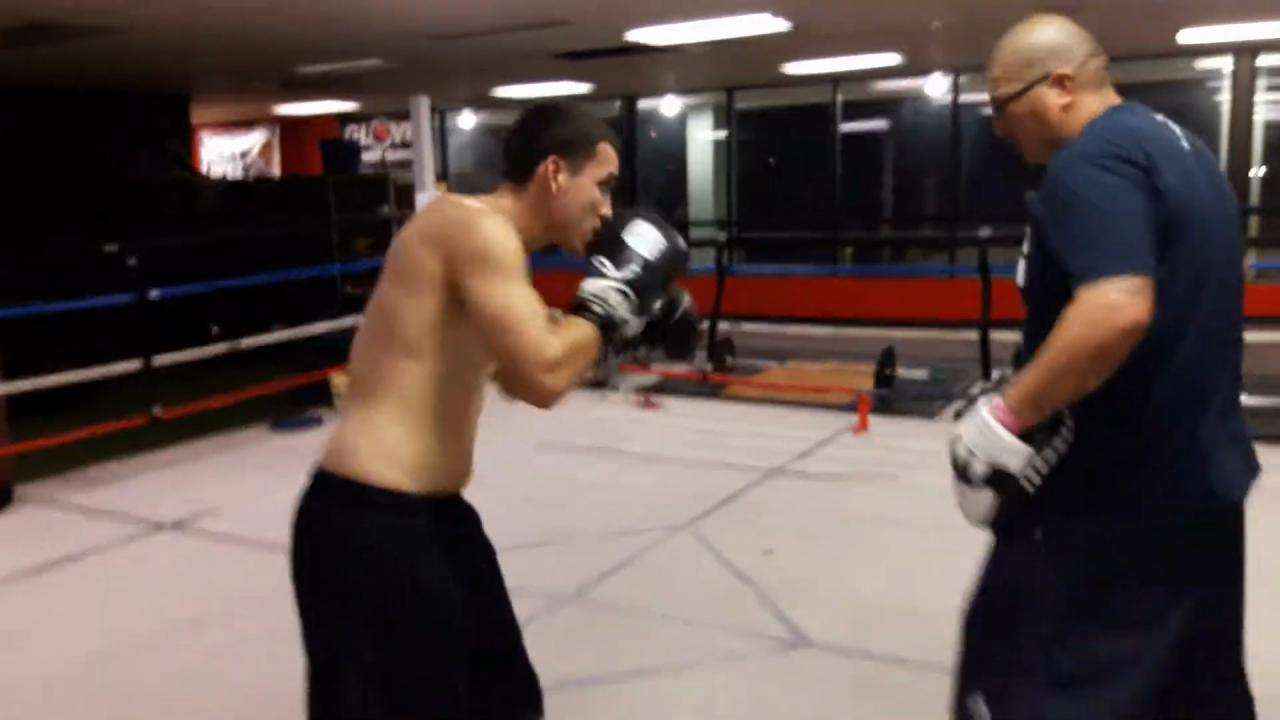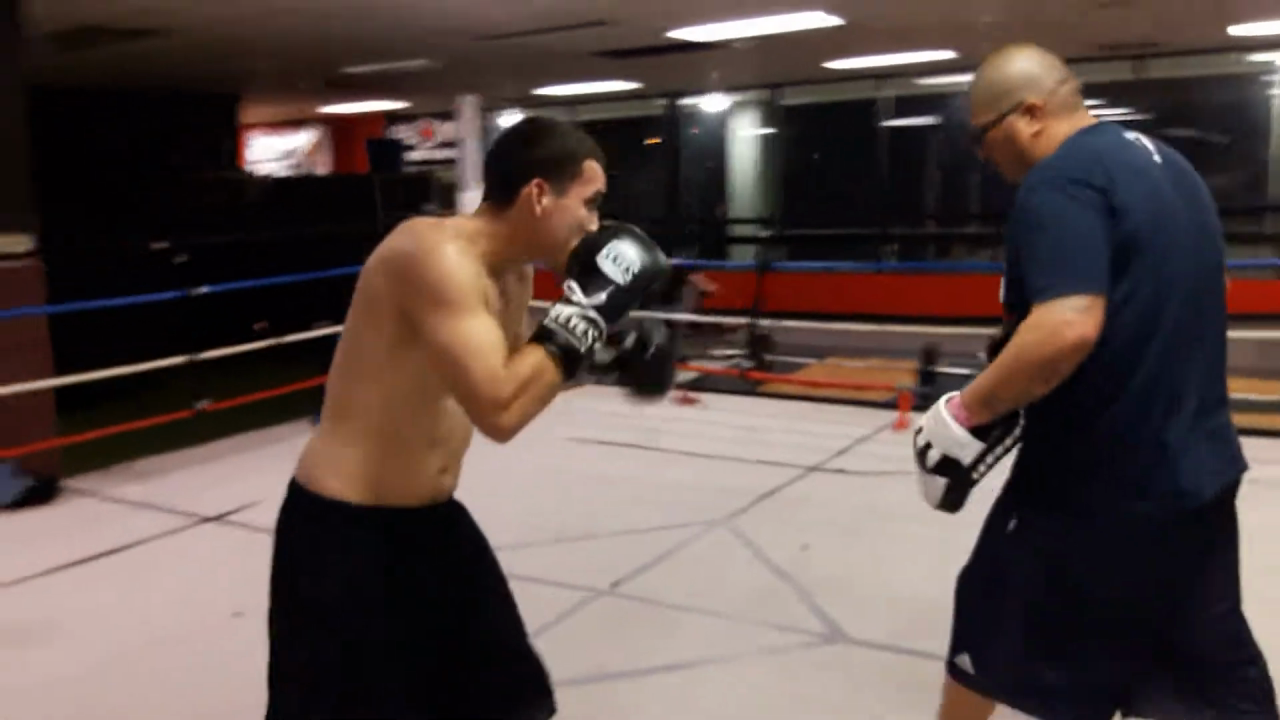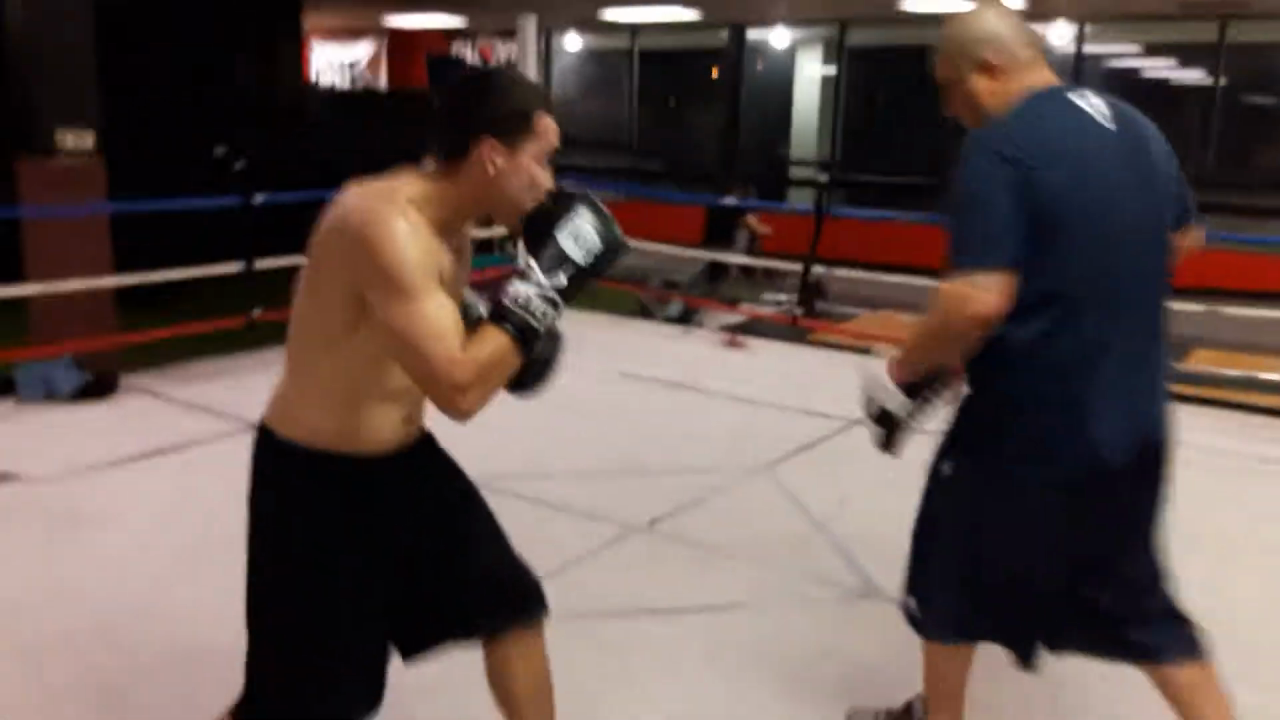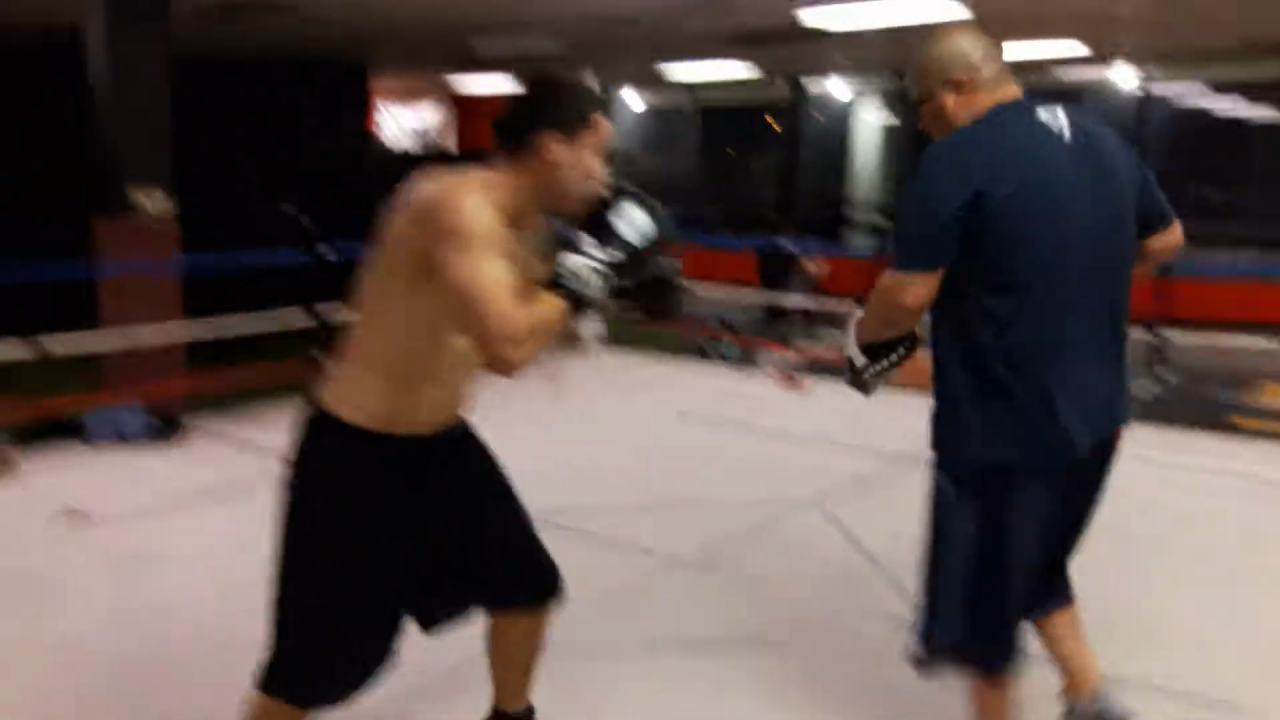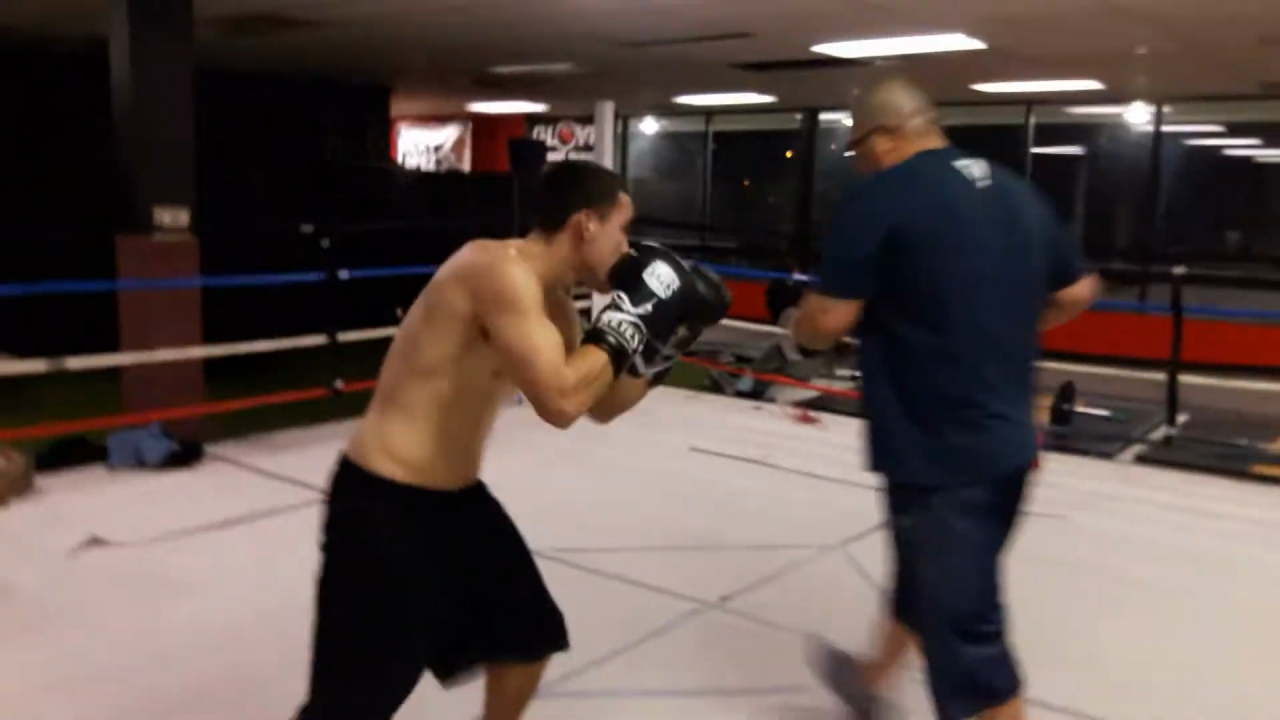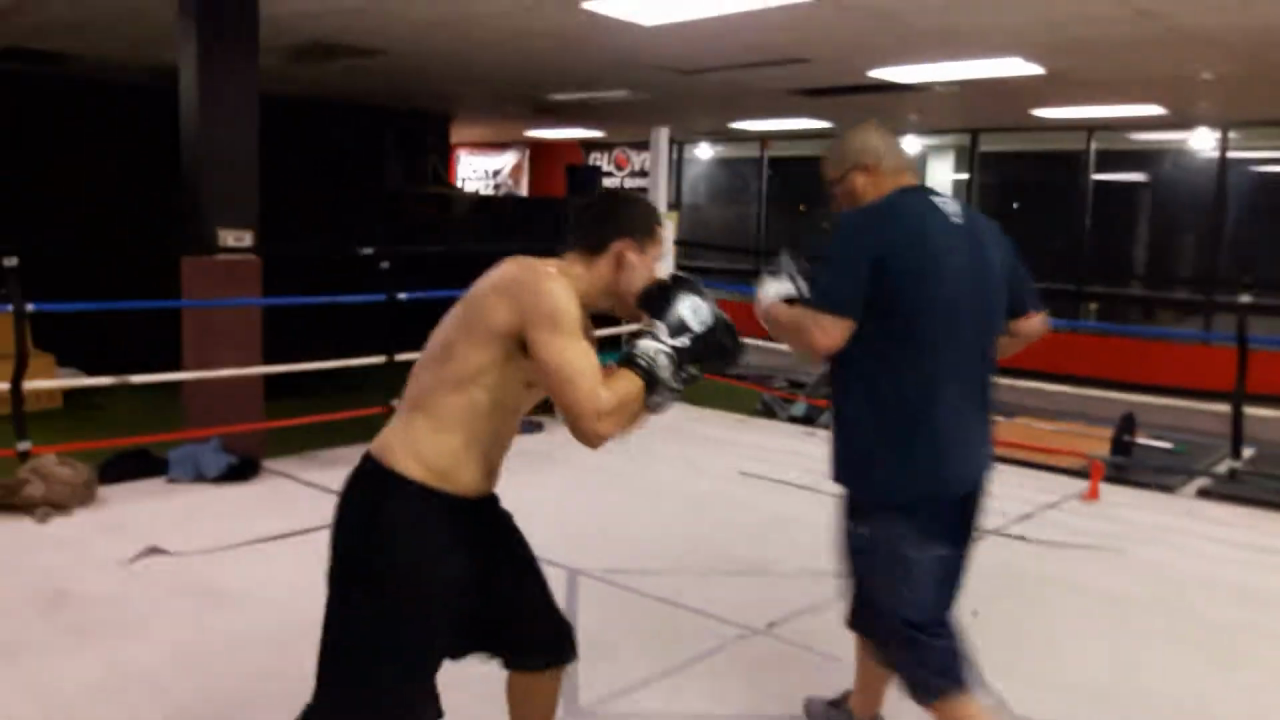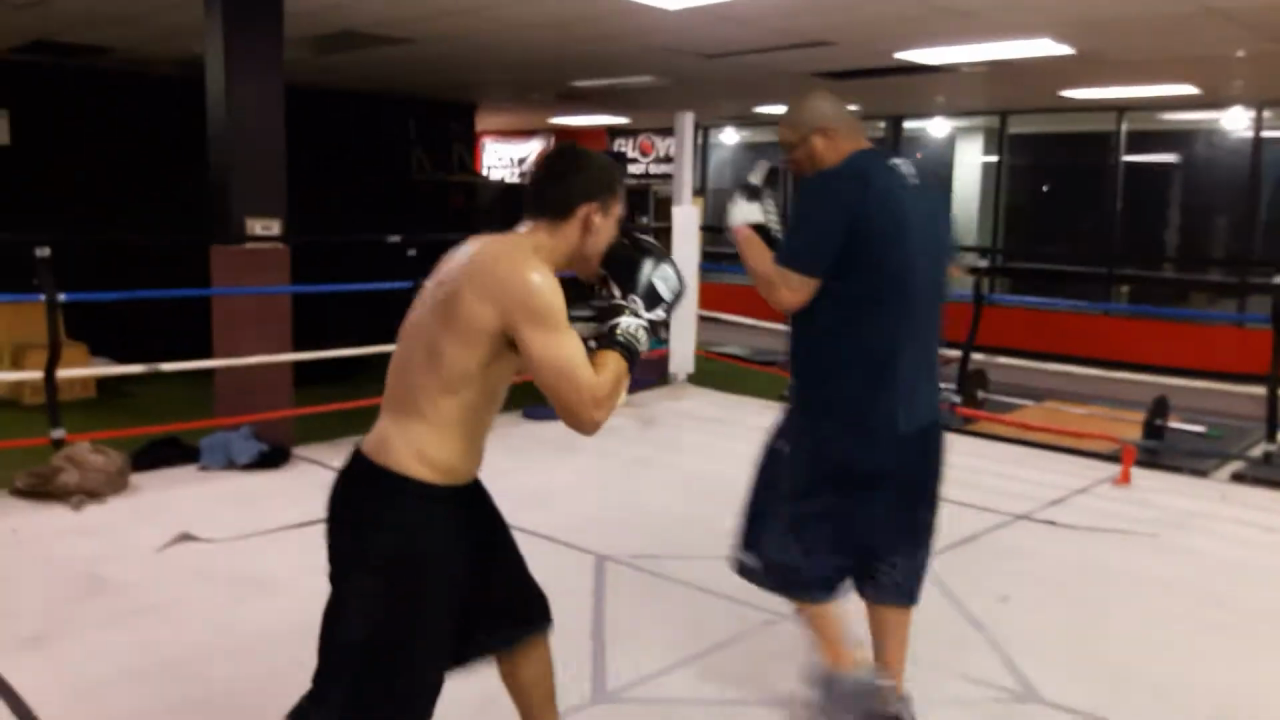
dt=0.2s
person 1, frame 1
left shoulder: (1092, 161)
right shoulder: (1184, 151)
left elbow: (1113, 311)
left wrist: (1009, 416)
left hip: (1113, 480)
right hip: (1208, 463)
left knee: (1013, 657)
person 1, frame 2
left shoulder: (1059, 184)
right shoulder: (1169, 166)
left elbow: (1067, 326)
left wrist: (968, 411)
left hip: (1097, 475)
right hip: (1197, 464)
left knee: (997, 613)
right knee: (1215, 657)
person 1, frame 3
left shoulder: (1001, 148)
right shoulder: (1136, 130)
left elbow: (979, 300)
right elbow: (1183, 241)
left wrist: (905, 371)
left hip: (1028, 424)
right hip: (1131, 420)
left knee: (953, 571)
right knee: (1131, 592)
person 1, frame 4
left shoulder: (958, 160)
right shoulder: (1100, 141)
left elbow: (907, 294)
right elbow: (1165, 240)
left wrist: (866, 337)
left hip: (1003, 424)
right hip: (1091, 413)
left knee: (979, 588)
right knee: (1034, 562)
person 1, frame 5
left shoulder: (879, 198)
right shoulder: (1016, 192)
left elbow: (831, 317)
right elbow: (1079, 293)
left wrist: (797, 324)
left hip: (936, 447)
right hip: (1008, 438)
left knee: (961, 620)
right knee: (925, 574)
person 1, frame 6
left shoulder: (867, 229)
right shoulder: (980, 228)
left elbow: (822, 336)
right elbow: (1029, 325)
left wrist: (775, 306)
left hip: (893, 459)
right hip: (960, 453)
left knee: (905, 625)
right knee: (898, 593)
person 1, frame 7
left shoulder: (835, 190)
right shoulder: (917, 188)
left elbow: (787, 291)
right elbow: (938, 278)
left wrist: (745, 229)
left hip: (839, 410)
right hip: (914, 405)
left knee: (786, 534)
right knee: (893, 547)
person 2, frame 1
left shoulder: (504, 247)
right shoulder: (472, 226)
left elbow: (524, 369)
right elbow: (544, 376)
left wrist: (629, 320)
right wrist: (621, 281)
left hip: (435, 516)
right hip: (368, 527)
person 2, frame 2
left shoulder: (506, 272)
right shoulder: (437, 255)
left elbow: (507, 376)
right elbow: (500, 409)
left wrist: (609, 348)
right wrist: (589, 303)
left hip: (432, 524)
right hip: (344, 539)
person 2, frame 3
left shoulder: (445, 215)
right shoulder: (384, 223)
right elbow: (459, 389)
left wrist: (520, 326)
right wrist: (543, 283)
left hip: (405, 458)
right hip: (313, 480)
left knee: (511, 605)
person 2, frame 4
left shoulder: (521, 222)
right shoulder: (452, 202)
left elbow: (528, 319)
right elbow: (507, 346)
left wrist: (604, 267)
right wrist: (591, 261)
left hip: (441, 442)
right hip: (354, 456)
left knee: (525, 585)
right knee: (314, 668)
person 2, frame 5
left shoulder: (545, 293)
right shoulder: (501, 271)
left elbow: (598, 400)
right elbow: (559, 402)
left wrist: (666, 336)
right wrist: (630, 314)
left hip: (454, 498)
right hip: (385, 508)
left knee: (532, 634)
person 2, frame 6
left shoulder: (554, 296)
right shoulder: (541, 289)
left elbow: (588, 408)
right elbow: (595, 422)
left wrist: (668, 372)
right wrist: (657, 346)
left hip: (466, 508)
right hip: (401, 511)
left knee: (543, 644)
person 2, frame 7
left shoulder: (481, 252)
right shoulder: (525, 280)
right elbow: (587, 410)
right wrist: (630, 318)
left hip: (446, 494)
right hip: (397, 506)
left knee: (521, 616)
